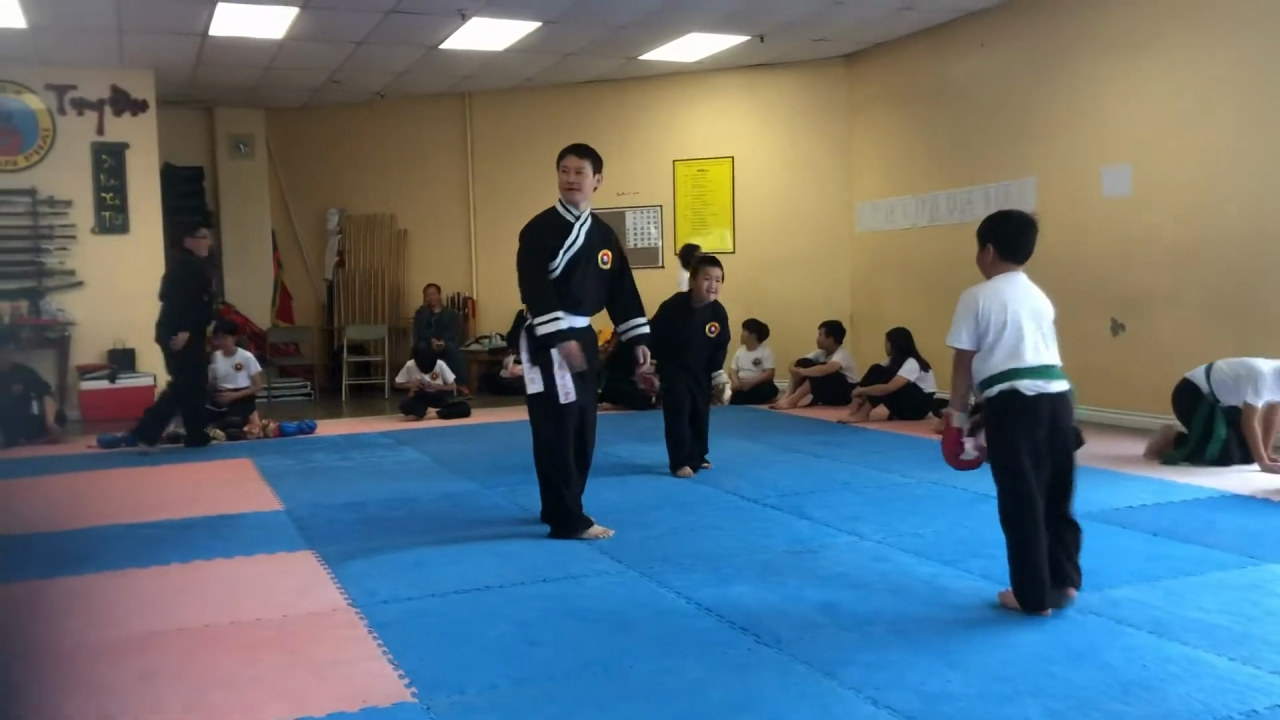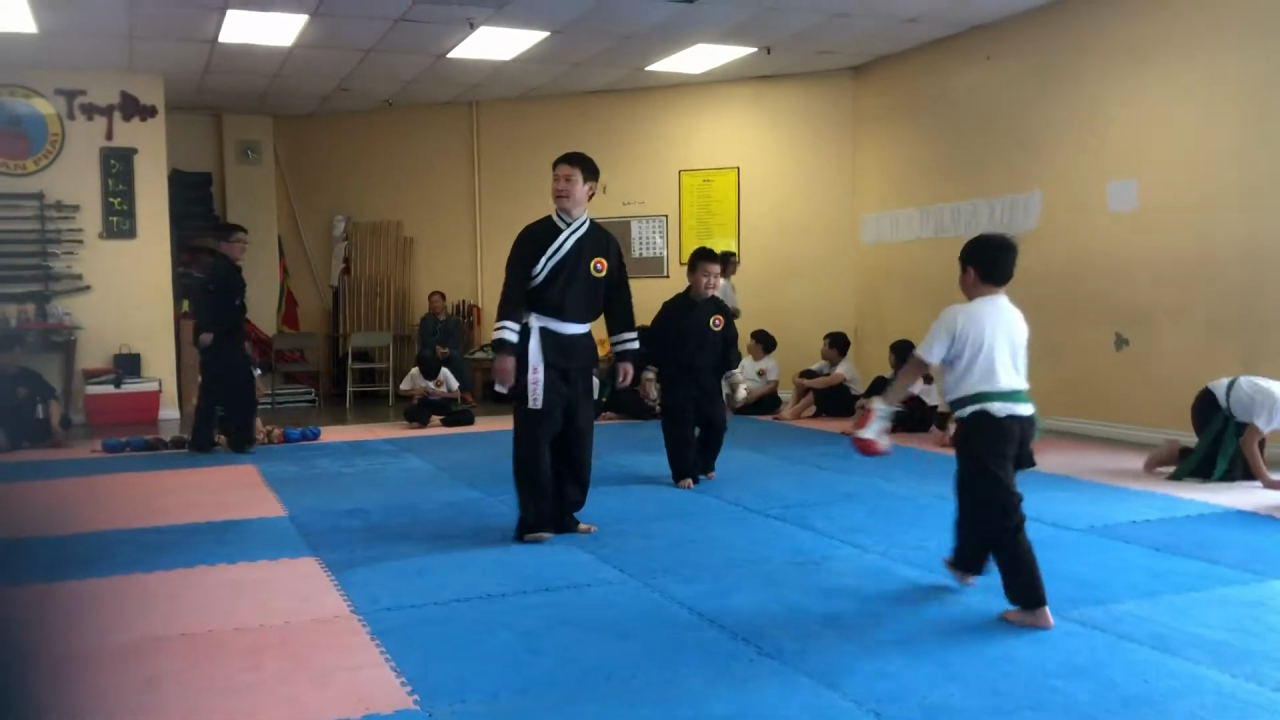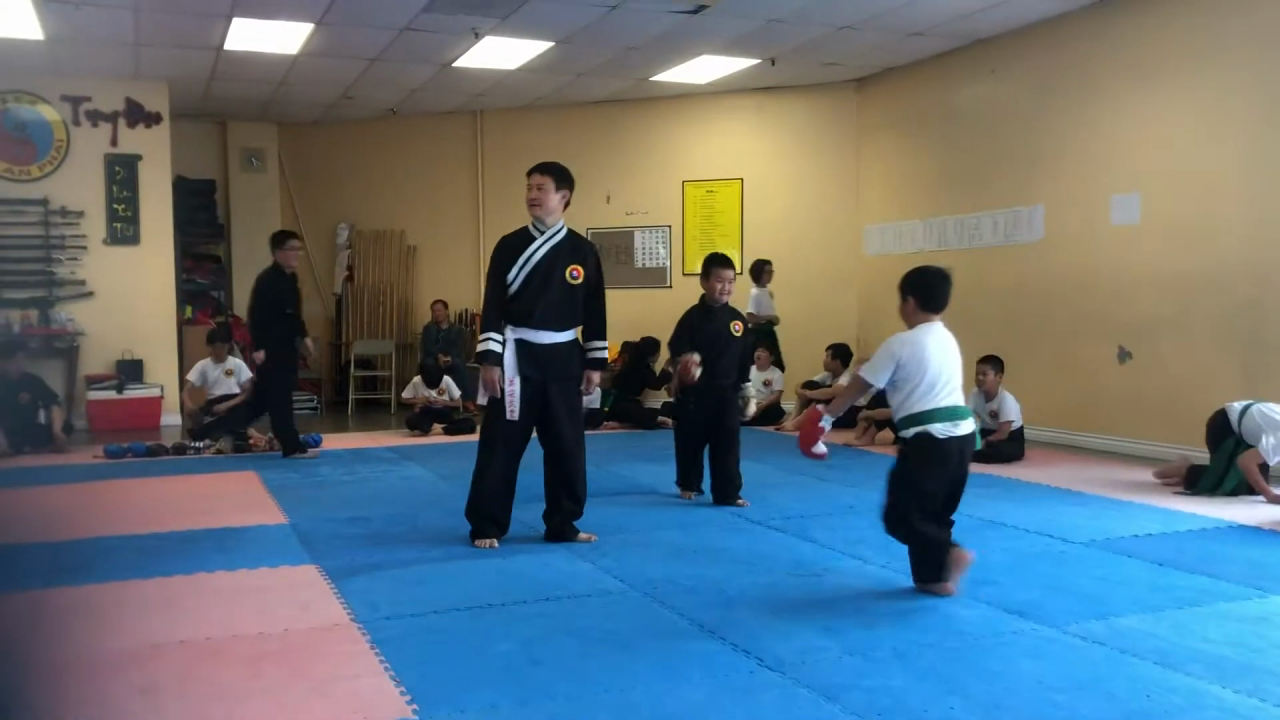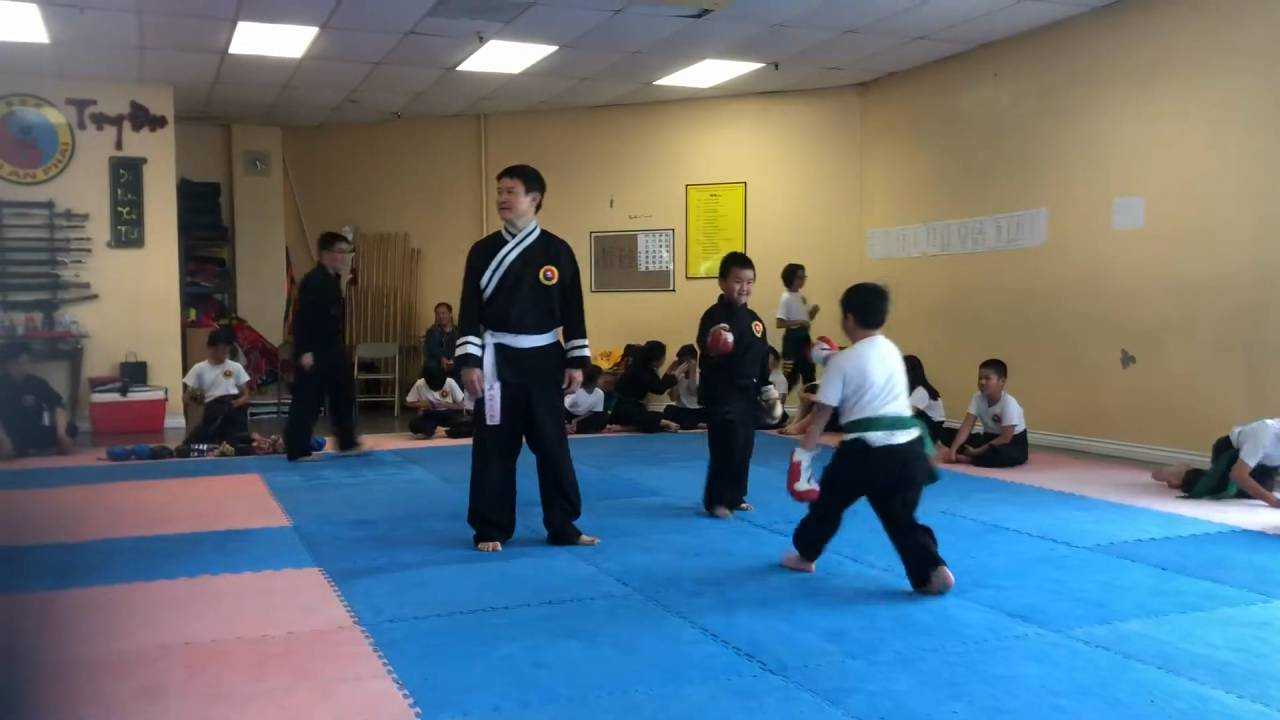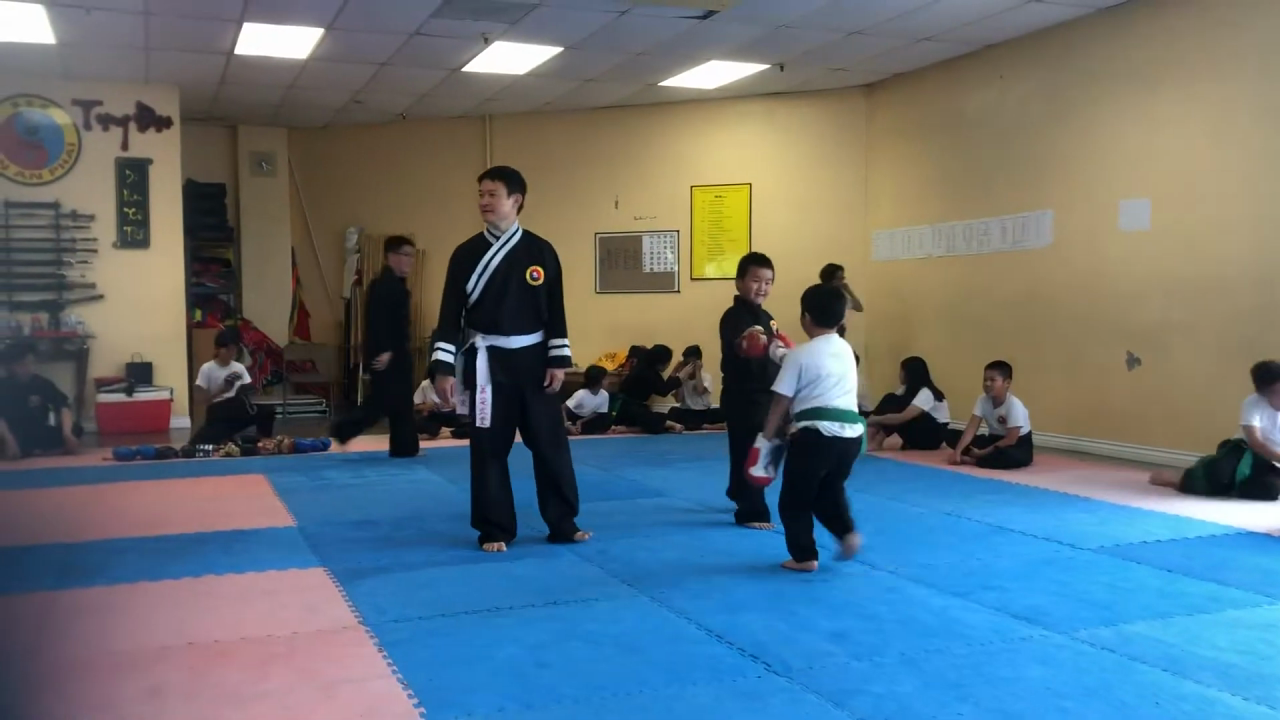
dt=0.3s
person 1, frame 1
left shoulder: (603, 233)
right shoulder: (541, 228)
left elbow: (622, 288)
right elbow: (534, 290)
left wrist: (638, 339)
right wrist: (561, 337)
left hip: (581, 337)
right hip: (549, 340)
left knee: (582, 427)
right knee: (557, 427)
left ankle: (561, 507)
right ankle: (568, 519)
person 1, frame 2
left shoulder: (604, 242)
right shoulder: (534, 235)
left elbow: (617, 301)
right elbow: (513, 294)
left wrist: (625, 355)
right wrist: (505, 348)
left hip: (578, 346)
right hip: (538, 343)
left knee: (577, 435)
right knee: (535, 432)
left ankle: (562, 513)
right ankle: (533, 518)
person 1, frame 3
left shoulder: (582, 250)
right shoulder: (510, 246)
left elbow: (595, 311)
right elbow: (493, 306)
left wrist: (595, 362)
right wrist: (489, 358)
left hip: (563, 357)
right hip: (517, 355)
left knee: (567, 445)
right knee: (501, 443)
left ankle: (562, 524)
right ankle: (487, 525)
person 1, frame 4
left shoulder: (557, 251)
right shoulder: (484, 251)
left elbow: (572, 310)
right elbow: (470, 310)
left wrist: (577, 361)
right wrist: (469, 361)
left hip: (544, 359)
right hip: (498, 360)
left knee: (553, 445)
right knee: (493, 447)
left ankle: (563, 526)
right ankle: (491, 529)
person 1, frame 5
left shoulder: (541, 251)
right shoulder: (467, 253)
left elbow: (555, 311)
right elbow: (451, 314)
left wrist: (559, 360)
right wrist: (444, 367)
left hip: (533, 359)
right hip: (488, 362)
left knee: (550, 443)
right knee: (489, 448)
left ankle: (563, 523)
right ankle: (495, 529)
person 2, frame 1
left shoulder: (977, 297)
right shoulder: (1039, 296)
left elbow: (963, 364)
left wrist: (958, 416)
left hip: (1012, 403)
right hip: (1057, 397)
left knee: (1022, 503)
right knee: (1055, 497)
left ankle: (1033, 595)
right ankle: (1063, 582)
person 2, frame 2
left shoulder: (957, 316)
right shoulder: (1015, 318)
left elbow: (916, 368)
left wrist: (883, 406)
left hip: (985, 422)
right hip: (1020, 416)
left knee: (999, 513)
right knee: (975, 496)
left ankle: (1034, 606)
right ankle: (966, 564)
person 2, frame 3
left shoulder: (900, 344)
right shoulder: (948, 340)
left elbow: (860, 386)
left wrist: (825, 416)
right wrist: (889, 391)
left hip: (928, 439)
right hip: (962, 434)
left knee: (899, 513)
right knee: (931, 506)
left ankle: (950, 555)
right ankle: (937, 576)
person 2, frame 4
left shoulder: (844, 361)
right shoulder: (892, 352)
left elbow: (822, 412)
left wrist: (803, 450)
right wrist: (828, 359)
left hip: (864, 446)
right hip: (907, 442)
left knee: (827, 500)
right knee: (900, 514)
left ankle: (805, 555)
right ankle: (934, 570)
person 2, frame 5
left shoulder: (801, 354)
right shoulder: (846, 351)
left elbow: (781, 405)
left wrist: (765, 441)
right wrist: (786, 356)
left hip: (815, 435)
right hip: (850, 435)
left knee: (795, 500)
right knee: (829, 492)
left ankle: (804, 556)
right ankle: (847, 534)
person 3, frame 1
left shoulder: (718, 313)
right shoulder: (673, 307)
left elbow: (719, 348)
right elbow: (653, 338)
left wrist: (720, 379)
left hip: (700, 373)
right hip: (672, 371)
left knee: (700, 417)
right knee: (678, 415)
left ankle: (696, 457)
right ankle: (681, 462)
person 3, frame 2
left shoulder: (721, 309)
right shoulder: (674, 308)
left elbow: (730, 347)
right elbow: (654, 342)
right wrist: (650, 376)
left hip: (709, 379)
right hip: (678, 380)
left knee: (717, 424)
right knee: (680, 428)
left ankle: (702, 465)
right ankle: (684, 473)
person 3, frame 3
left shoulder: (737, 318)
right shoulder: (694, 316)
left elbow: (745, 357)
right elbow: (677, 347)
left wrist: (747, 392)
right wrist: (685, 360)
left hip: (726, 391)
right hip: (696, 392)
left knee: (728, 442)
right knee: (691, 441)
left ankle: (727, 493)
right ankle: (688, 484)
person 3, frame 4
left shoulder: (753, 318)
right shoulder: (715, 315)
left elbow: (762, 359)
right elbow: (705, 346)
left wrist: (770, 394)
right wrist: (713, 344)
left hip: (747, 393)
right hip: (719, 393)
left knee: (743, 449)
right knee: (727, 448)
left ankle: (732, 496)
right ankle: (717, 499)
person 3, frame 5
left shoulder: (765, 317)
right shoulder: (735, 316)
left elbow: (776, 358)
right elbow: (732, 350)
right wrist: (744, 346)
left hip: (765, 396)
right hip: (743, 398)
right knee: (749, 456)
left ankle: (740, 494)
right ankle: (751, 511)
person 4, frame 1
left shoulder: (184, 263)
right shoulder: (189, 264)
right elbow: (182, 300)
right wrist: (184, 330)
left hip: (187, 335)
right hip: (181, 335)
left knee: (194, 384)
right knee: (188, 385)
left ankle: (196, 436)
right ankle: (147, 432)
person 4, frame 2
left shoulder: (231, 270)
right shoulder: (218, 270)
right elbow: (204, 302)
left wrist: (241, 339)
right wrist: (206, 330)
left hip: (227, 339)
right hip: (218, 339)
left knee: (212, 392)
right knee: (240, 386)
left ankle: (201, 441)
right ankle: (241, 439)
person 4, frame 3
left shoulder: (290, 278)
right shoulder: (267, 280)
right elbow: (256, 316)
left wrist: (304, 336)
right wrist: (258, 347)
left hip: (285, 346)
right hip: (271, 349)
left knee: (266, 397)
right knee: (279, 397)
right ankle: (292, 446)
person 4, frame 4
left shoulder: (333, 279)
right shoulder: (312, 281)
right elbow: (303, 318)
right wrist: (305, 351)
left hip: (331, 349)
right hip: (313, 351)
left knee: (344, 395)
right knee: (307, 401)
left ankle: (347, 442)
right ankle: (297, 449)
person 4, frame 5
left shoulder: (398, 283)
right shoulder: (382, 284)
right elbow: (377, 320)
right wrist: (385, 350)
left hip: (397, 350)
right hip: (384, 351)
left knee: (403, 400)
right knee: (384, 400)
left ankle: (405, 446)
right ankle: (343, 431)
